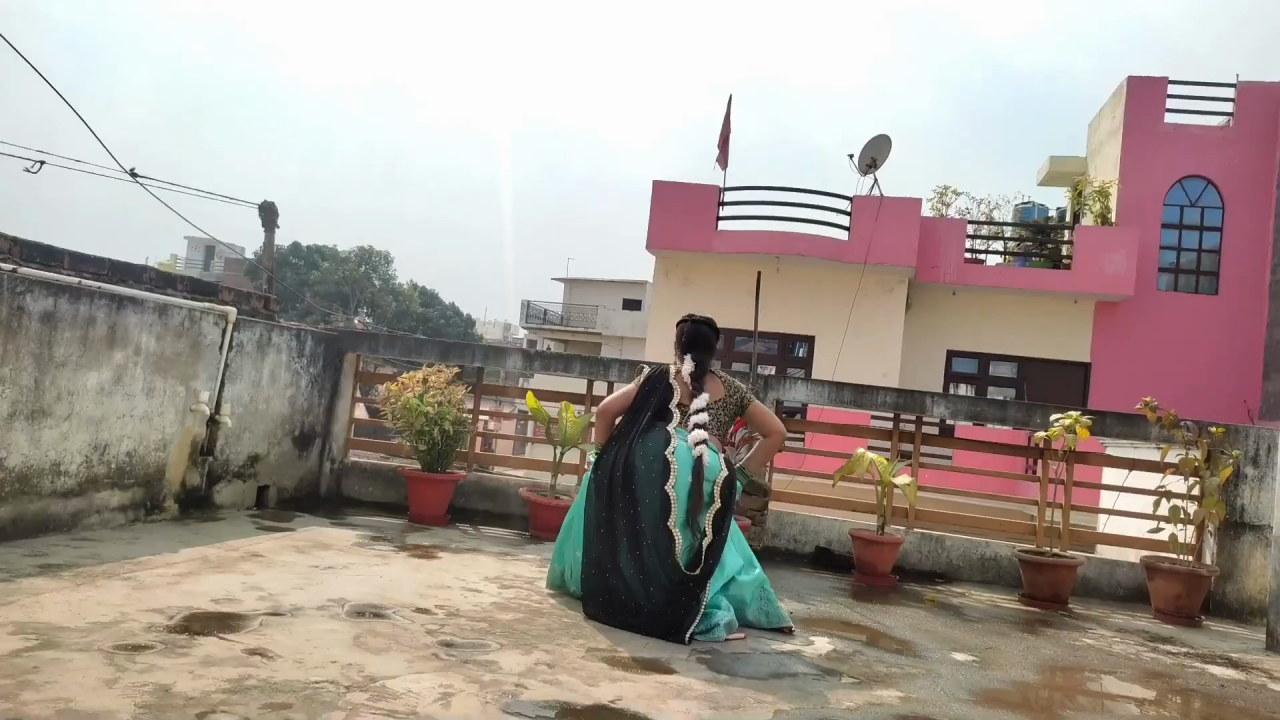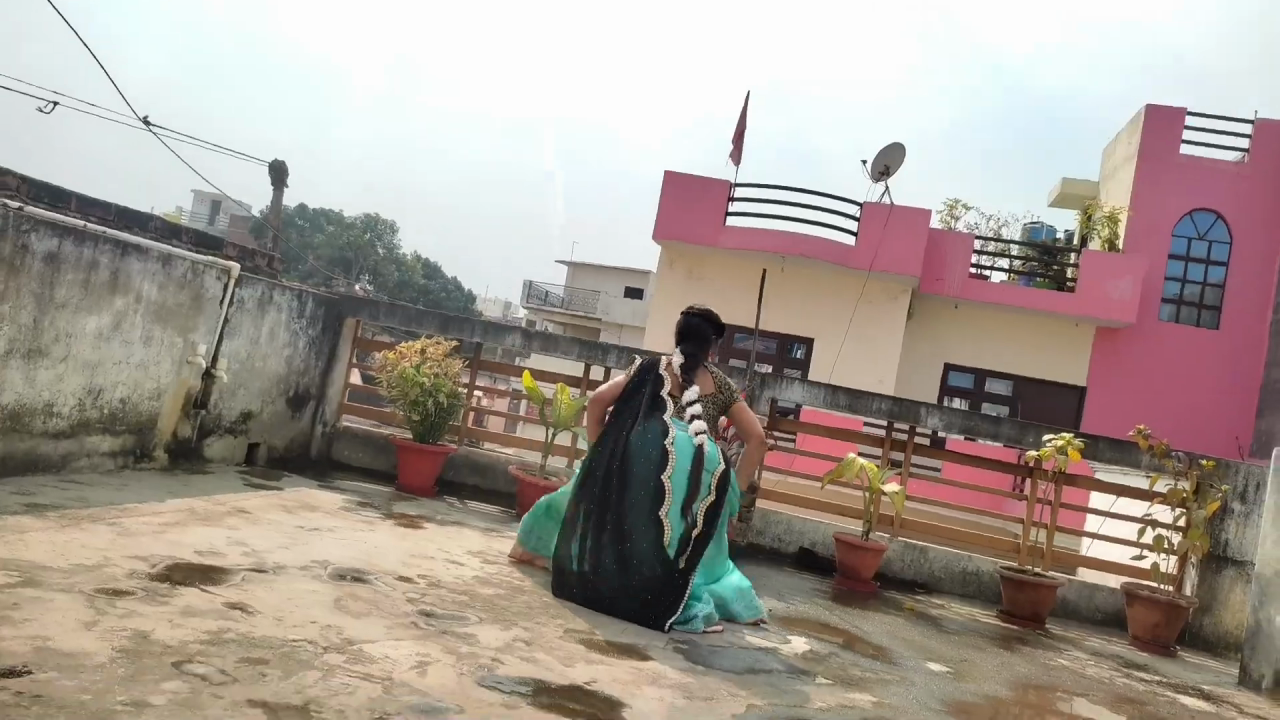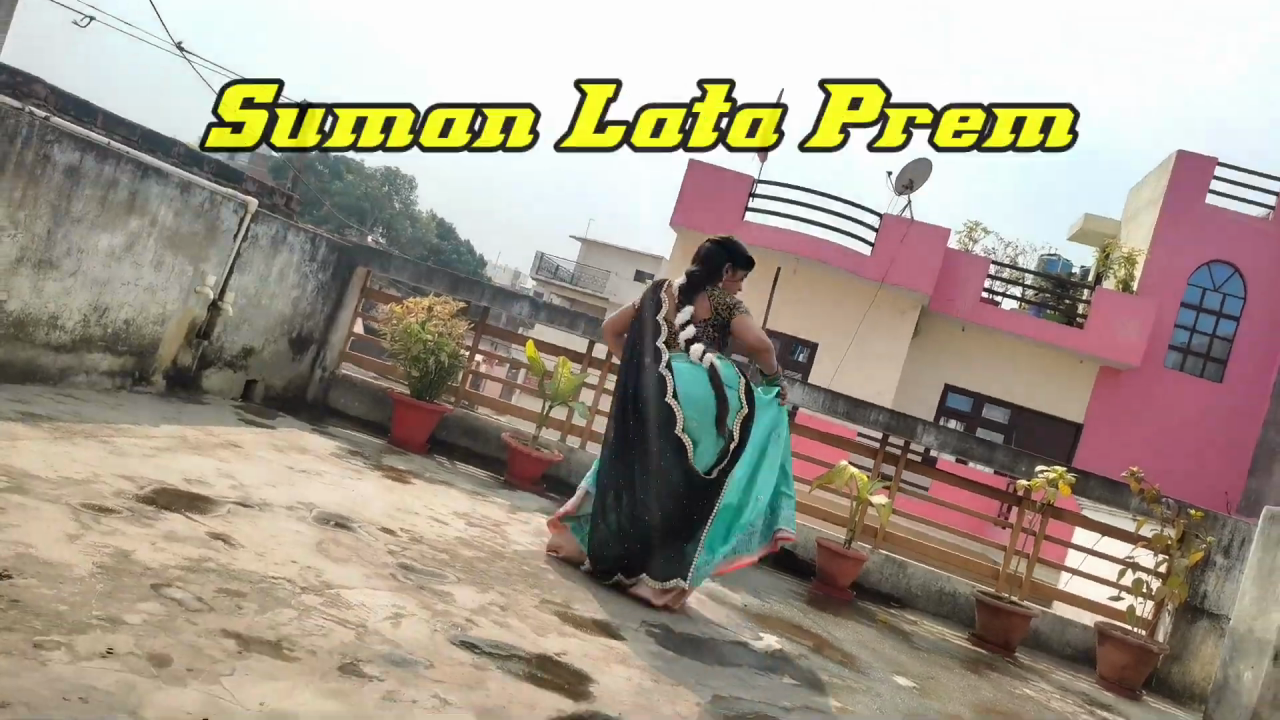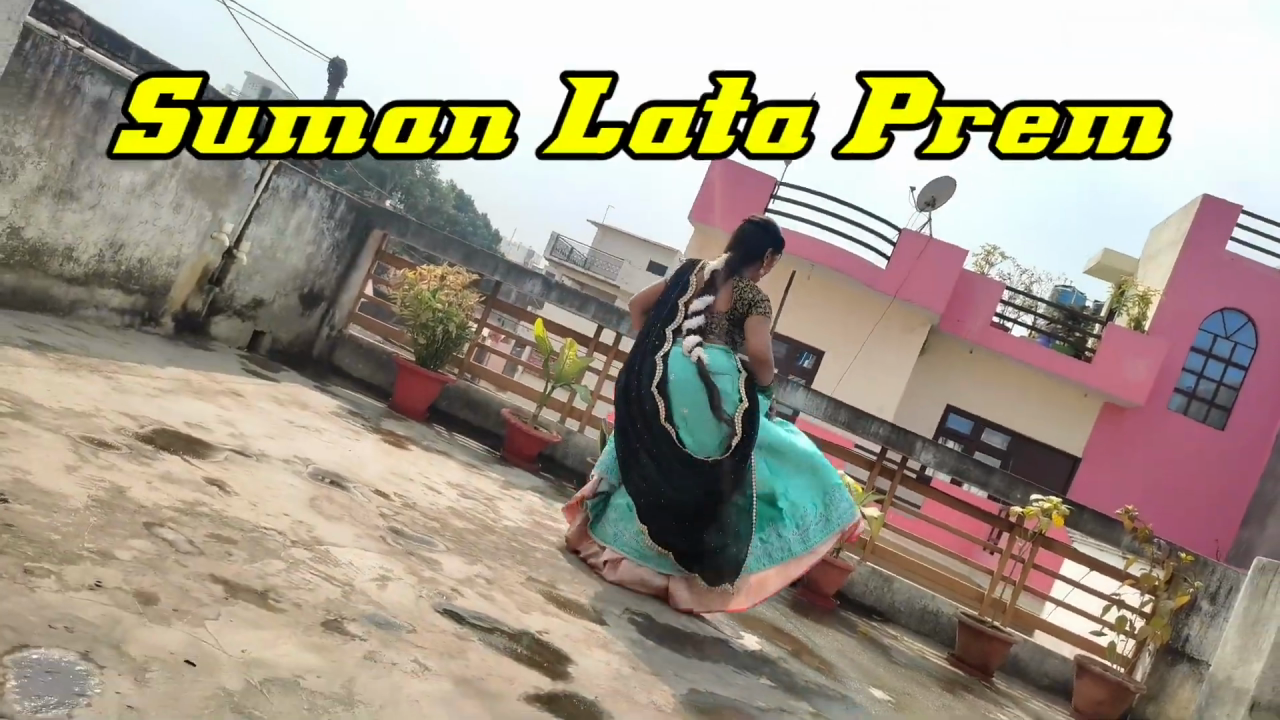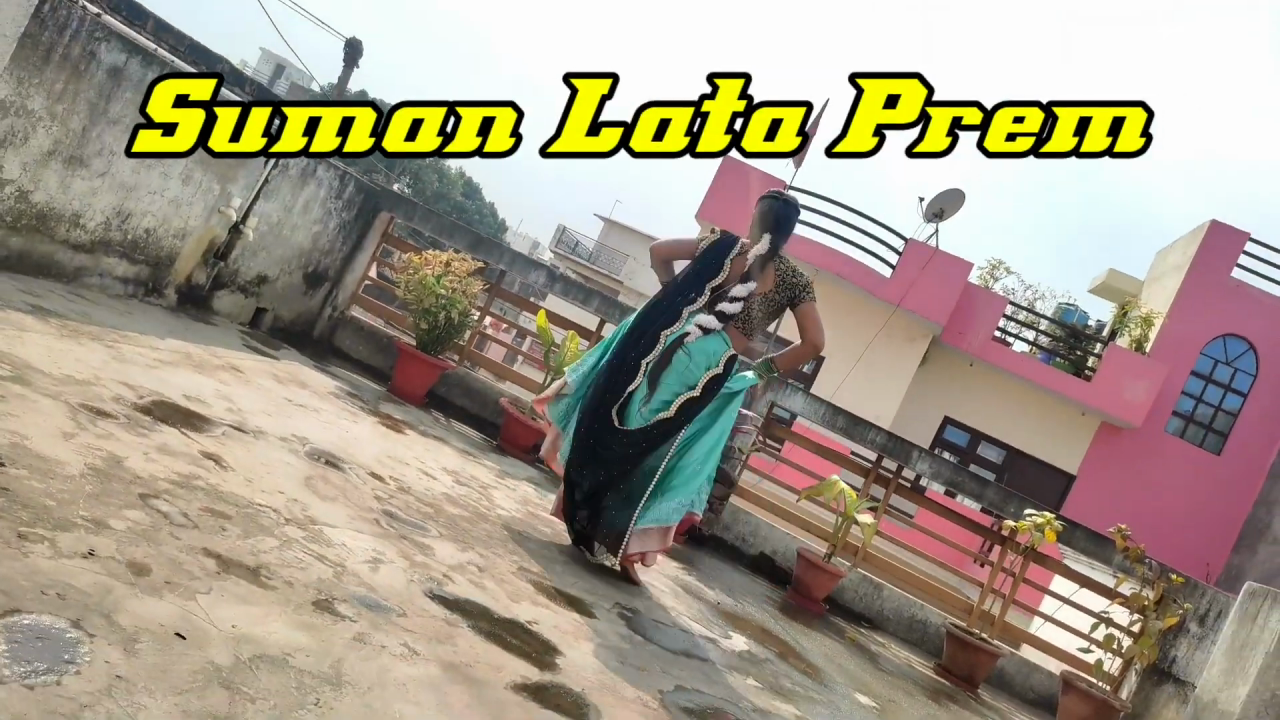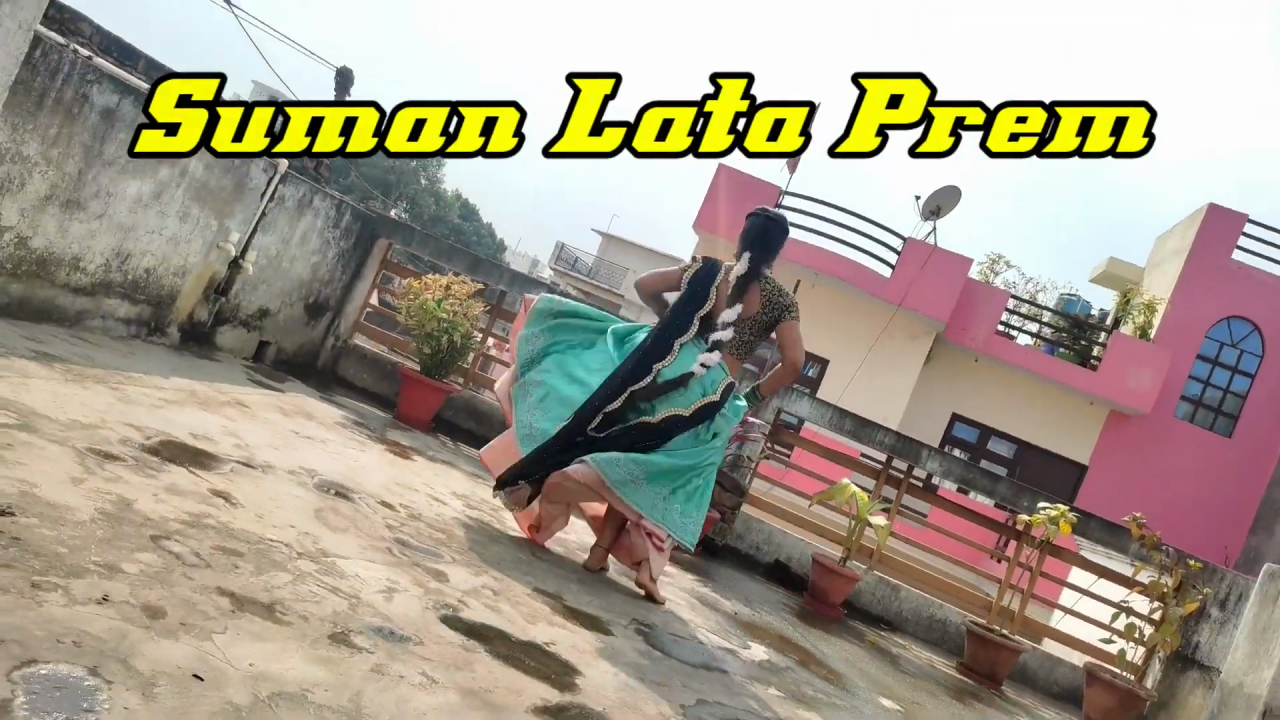
dt=0.3s
person 1, frame 1
left shoulder: (659, 377)
right shoulder: (732, 388)
left elbow: (607, 410)
right elbow: (776, 434)
left wrist: (603, 454)
right wrist: (743, 471)
left hip: (654, 465)
right hip: (708, 475)
person 1, frame 2
left shoulder: (650, 368)
right shoulder: (721, 384)
left elbow: (597, 401)
right elbow: (756, 438)
left wrist: (598, 452)
right wrist: (735, 489)
left hip: (650, 454)
right hip: (702, 466)
right knee: (683, 539)
person 1, frame 3
left shoulder: (661, 292)
right shoulder: (726, 304)
left elbow: (611, 328)
right elbow: (757, 343)
left wrist: (633, 363)
right wrist: (775, 379)
left hip: (650, 389)
right hip: (710, 392)
left knee: (638, 474)
right knee: (695, 484)
left ankle: (596, 554)
right ankle: (664, 579)
person 1, frame 4
left shoulder: (692, 271)
right shoulder: (753, 295)
left elbow: (638, 305)
right elbow: (758, 353)
left wrist: (656, 349)
right wrist: (766, 387)
left hip: (664, 375)
right hip: (714, 384)
left knee: (647, 464)
left ankle: (608, 547)
person 1, frame 5
left shoulder: (723, 245)
right shoulder: (795, 280)
left elbow: (659, 251)
right elbow: (814, 343)
left wrist: (675, 296)
right wrist: (766, 368)
left hip: (668, 343)
right hip: (712, 365)
left knee: (619, 430)
right knee: (666, 457)
right ankle: (630, 547)
person 1, frame 6
left shoulder: (708, 271)
right shoulder: (780, 299)
left elbow: (644, 285)
right elbow: (794, 362)
right wrist: (755, 396)
left hip: (666, 369)
right hip: (712, 395)
right knee: (666, 480)
right ankle: (644, 568)
